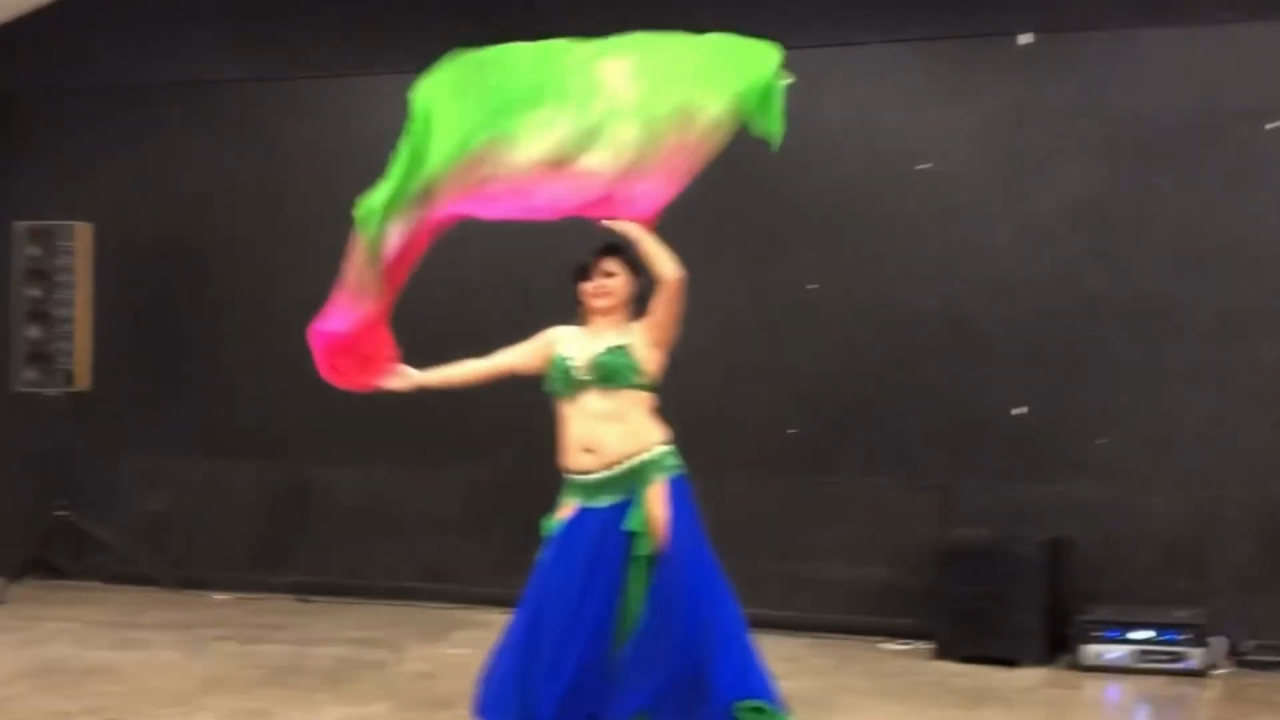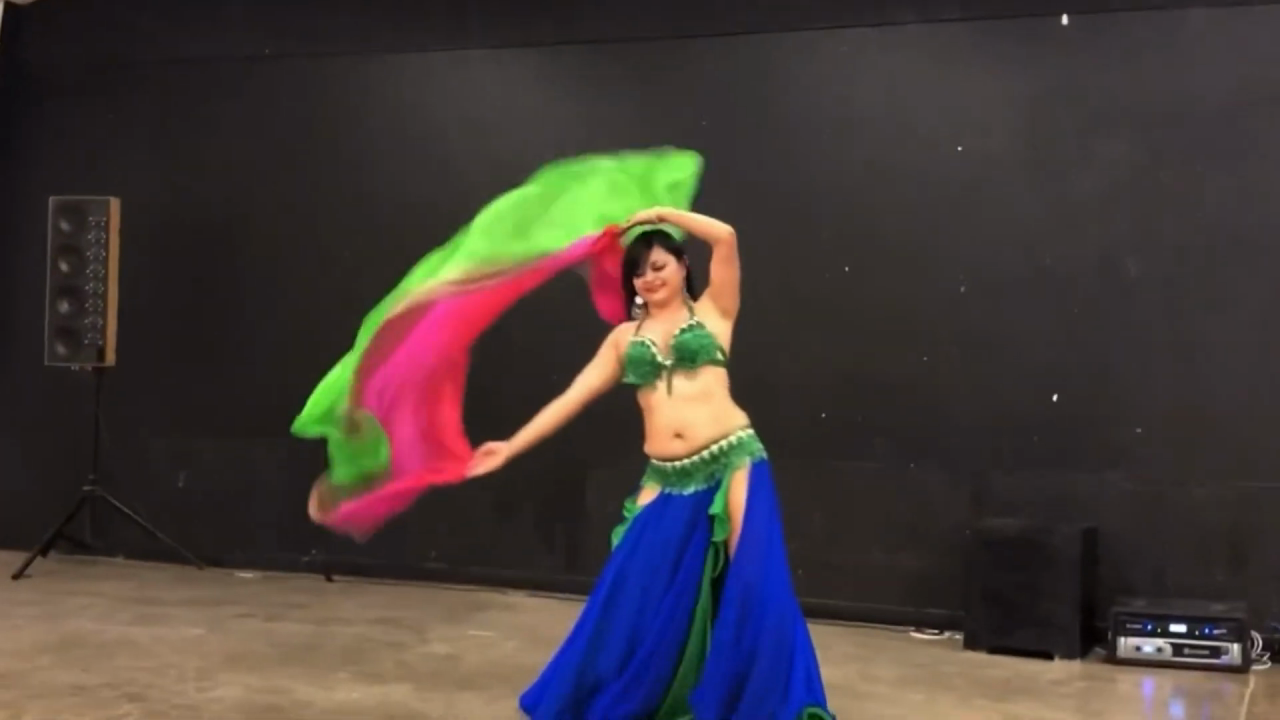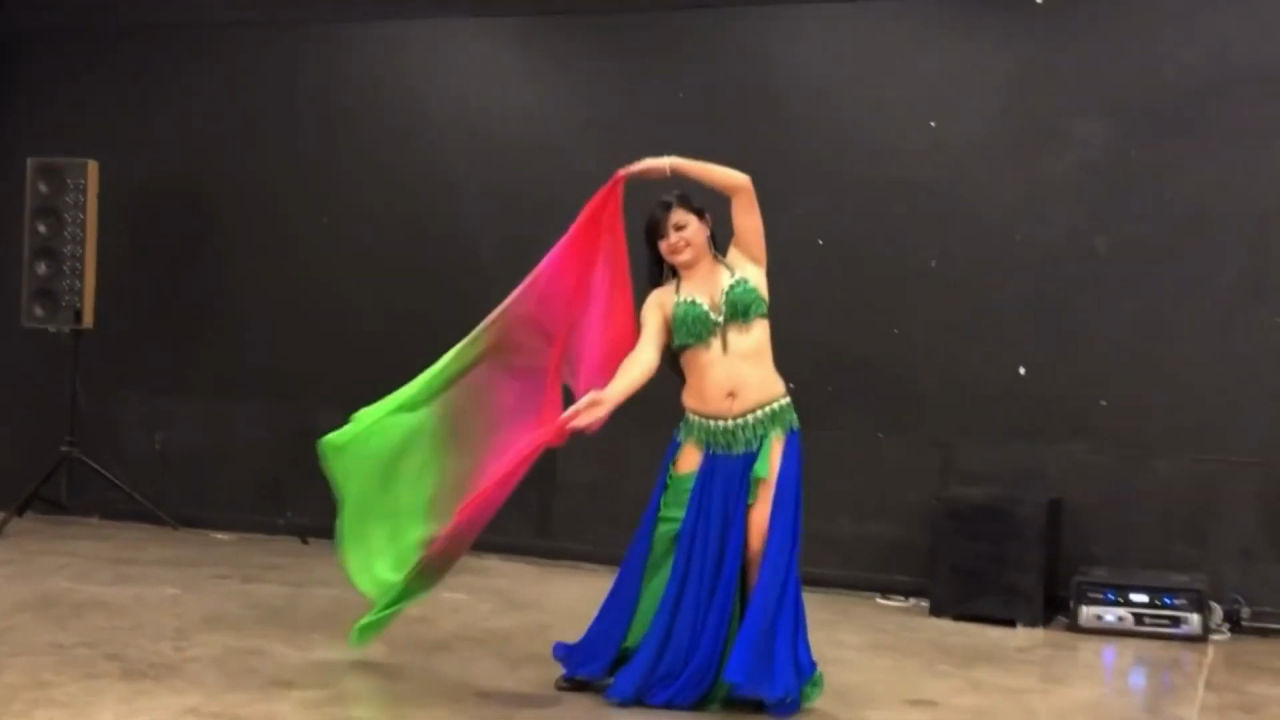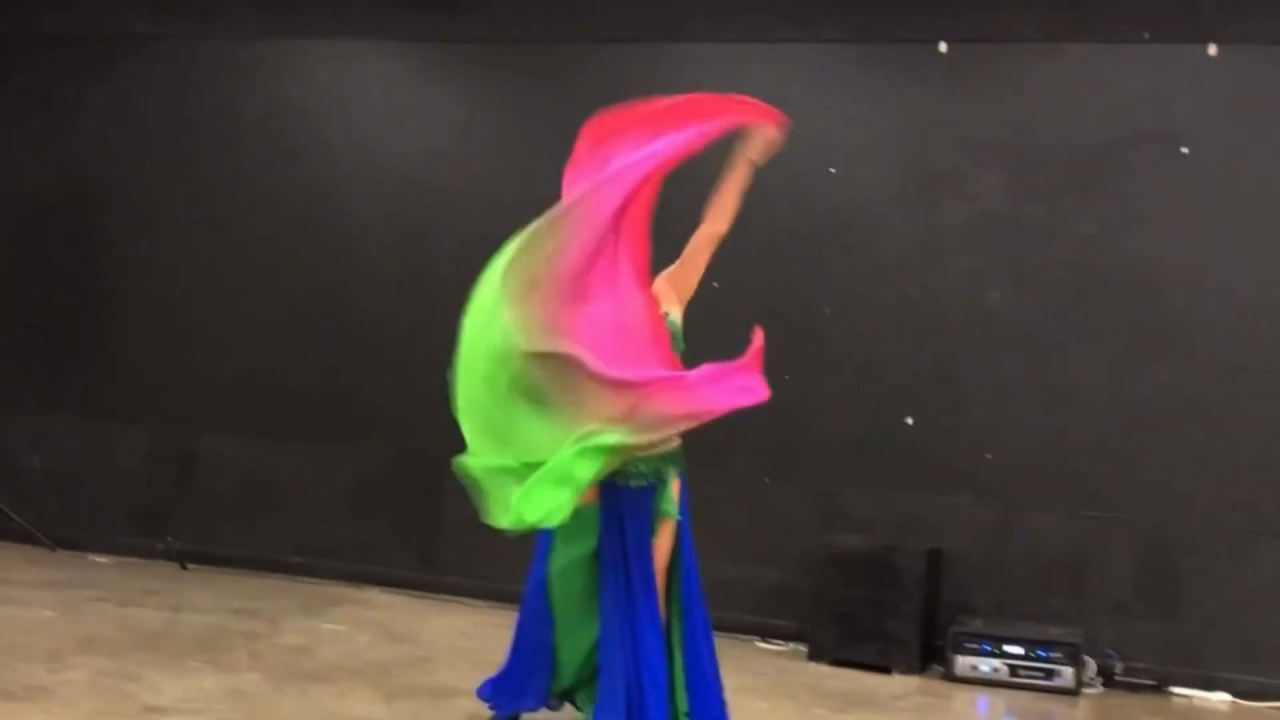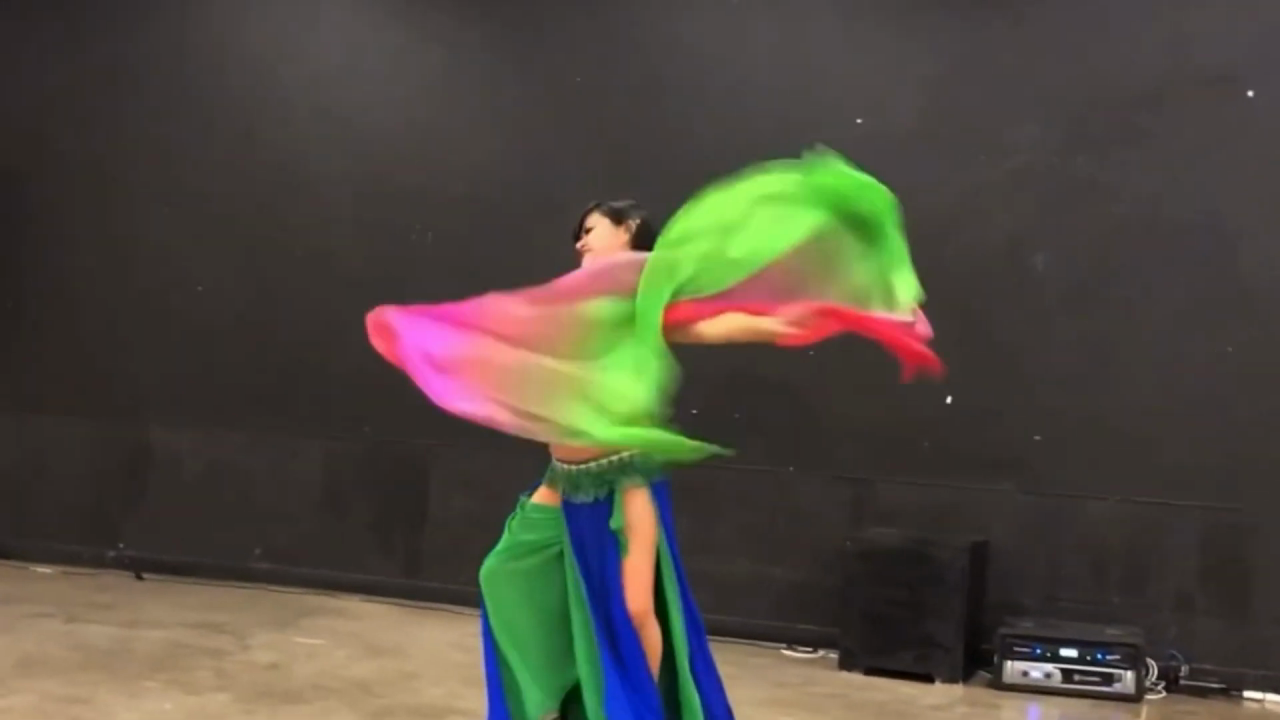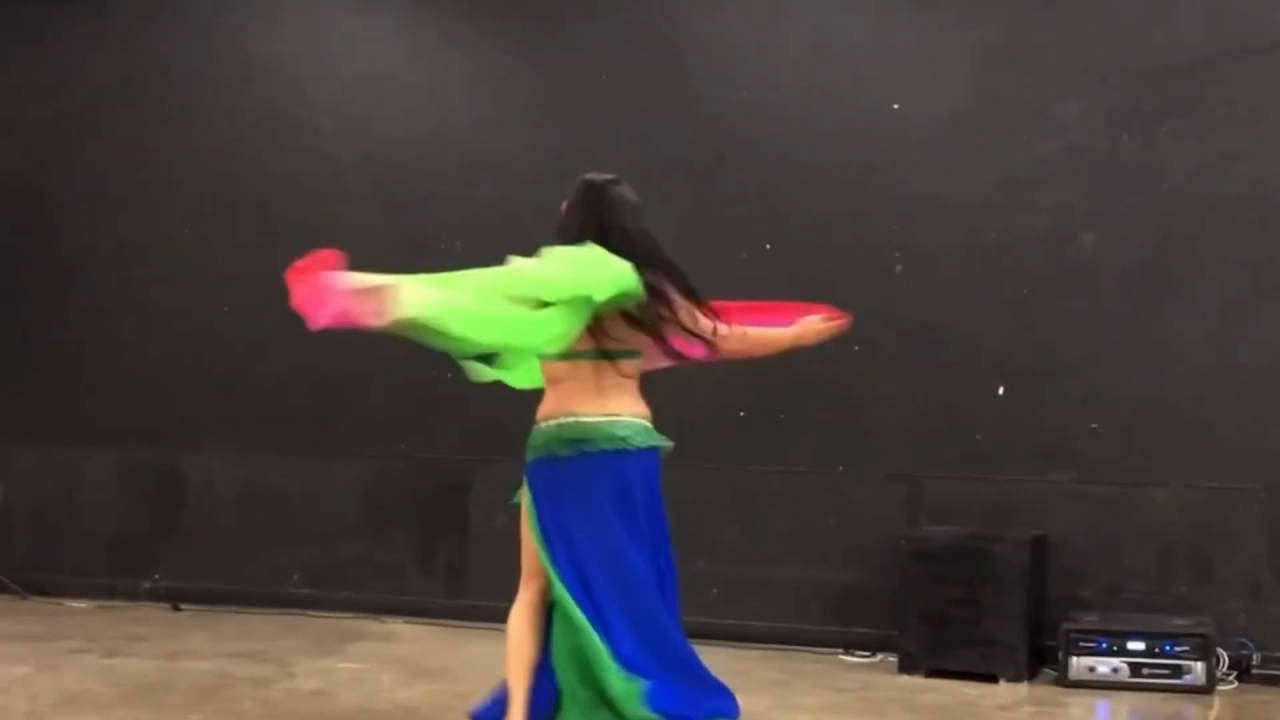
dt=0.4s
person 1, frame 1
left shoulder: (647, 336)
right shoulder: (560, 340)
left elbow: (672, 277)
right elbow: (491, 366)
left wrist: (630, 229)
right wrist: (421, 378)
left hip: (649, 476)
right hip: (584, 492)
left knee: (687, 588)
right knee: (558, 599)
person 1, frame 2
left shoulder: (712, 312)
right shoulder: (625, 336)
left elbow: (725, 237)
right elbow: (573, 396)
left wrist: (662, 215)
right wrist: (512, 446)
left hip: (732, 460)
right hip: (665, 477)
left knee: (751, 580)
right knee: (630, 584)
person 1, frame 3
left shoulder: (745, 264)
right shoulder: (660, 301)
left elbow: (741, 186)
right elbow: (643, 359)
left wrist: (672, 165)
right wrist: (606, 398)
left hip: (769, 424)
right hip: (702, 435)
left knee: (760, 547)
right knee: (677, 546)
left ankle: (757, 670)
right ankle: (619, 661)
person 1, frame 4
left shoulder: (667, 297)
left elbow: (711, 227)
left wrist: (746, 156)
left hip: (660, 465)
right hip: (603, 462)
left knee: (652, 589)
right knee: (571, 579)
person 1, frame 5
left shoulder: (654, 298)
right shoulder: (568, 302)
left elbow: (708, 328)
left wrist: (772, 324)
left hip: (624, 473)
right hip: (567, 478)
left knee: (634, 606)
right knee: (511, 579)
person 1, frame 6
left shoulder: (549, 285)
right shoulder: (649, 291)
right elbow: (718, 339)
right wrist: (797, 332)
left hip: (562, 452)
right hip: (632, 449)
left knee: (538, 590)
right knee: (628, 590)
